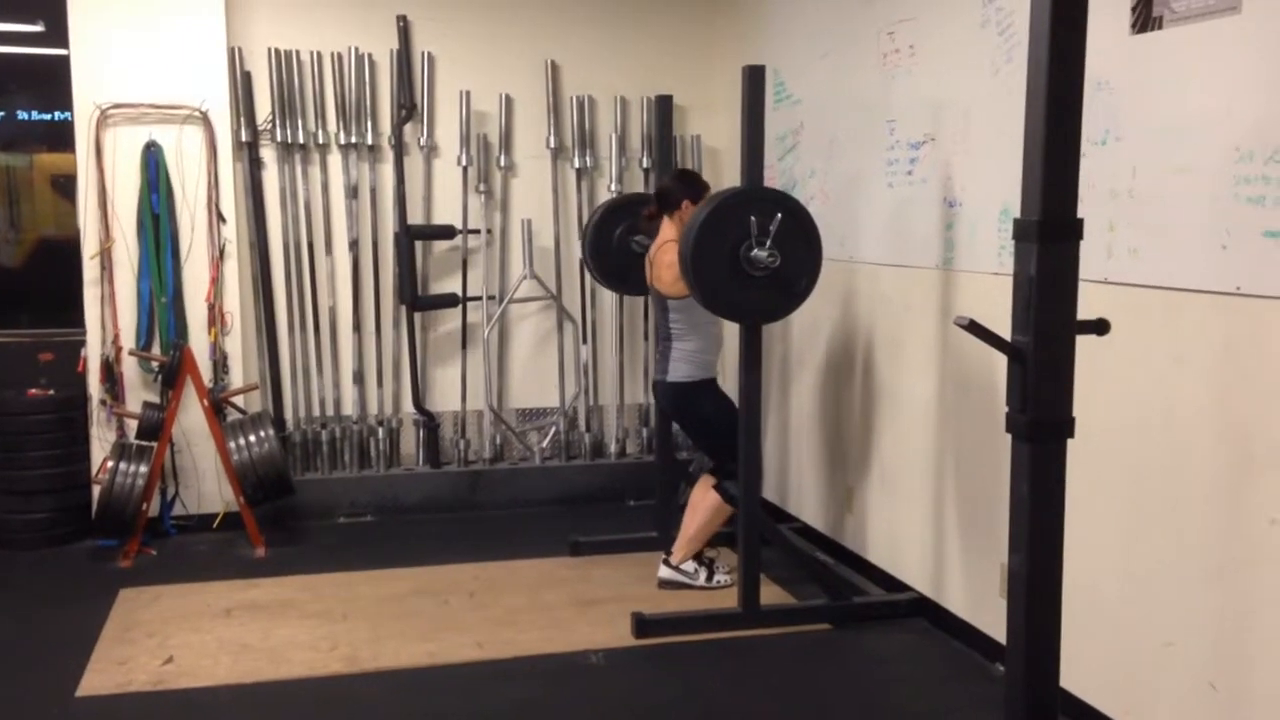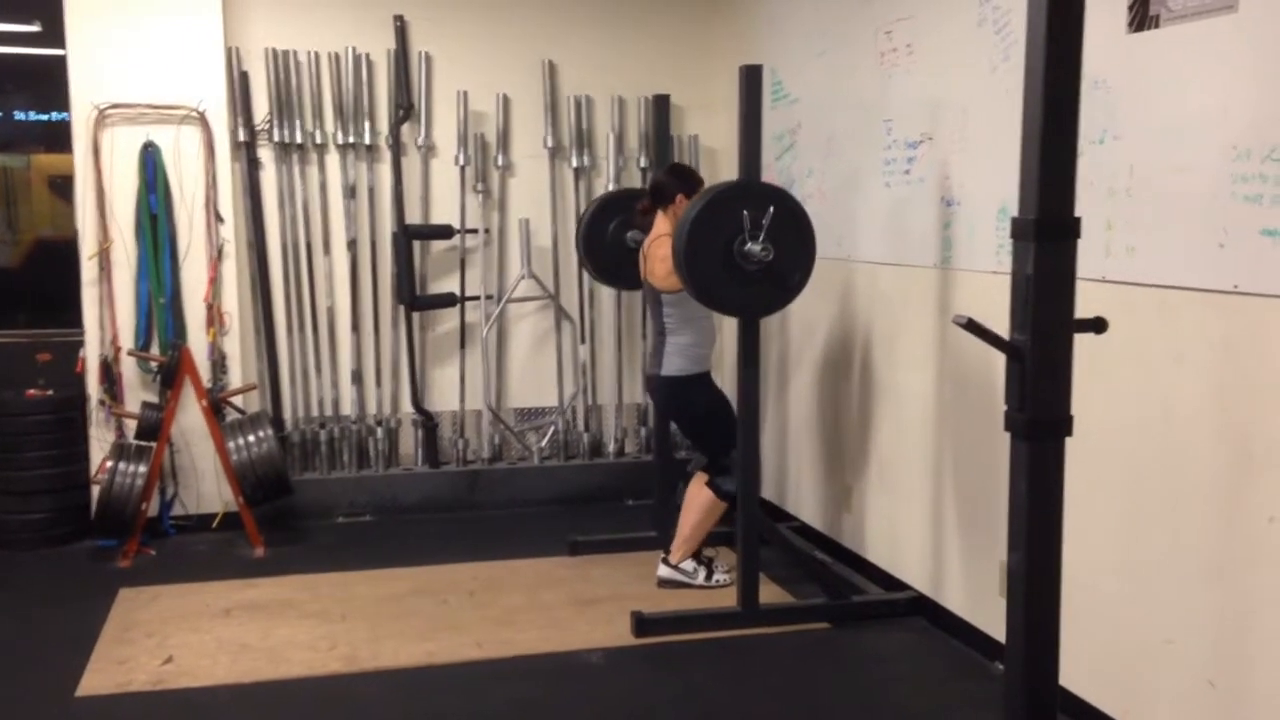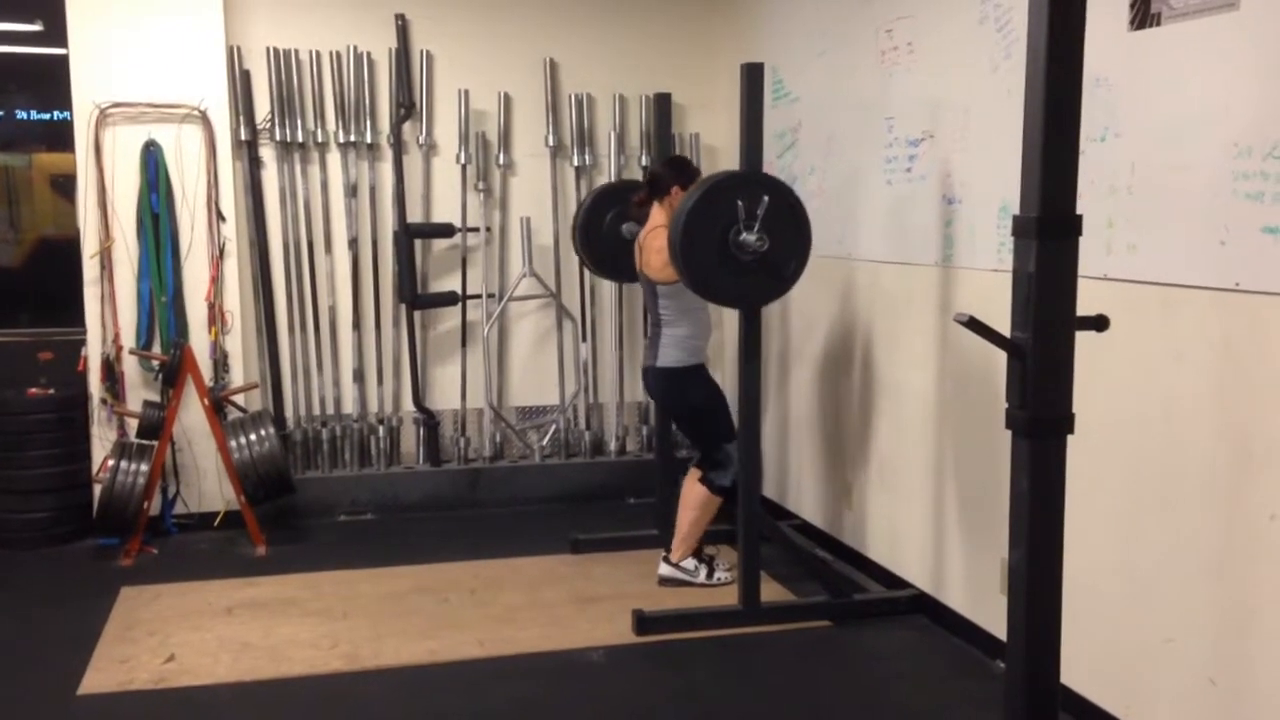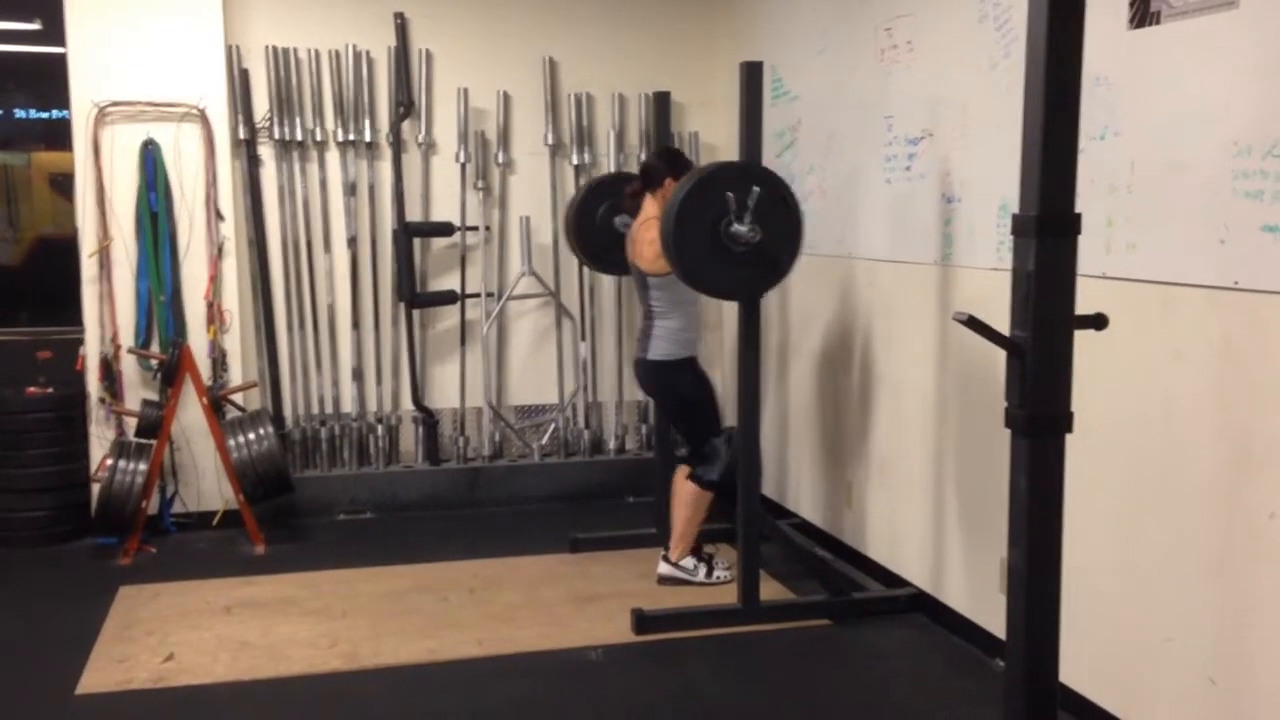
dt=0.1s
person 1, frame 1
left shoulder: (659, 251)
right shoulder: (676, 257)
left hip: (674, 379)
right hip: (689, 383)
left knee: (724, 464)
right knee: (738, 472)
left ankle: (686, 550)
right ankle: (679, 563)
person 1, frame 2
left shoulder: (652, 245)
right shoulder: (670, 252)
left hip: (669, 374)
right hip: (683, 377)
left knee: (719, 461)
right knee: (732, 468)
left ankle: (685, 550)
right ankle: (678, 562)
person 1, frame 3
left shoulder: (648, 237)
right shoulder: (665, 243)
left hip: (664, 366)
right hip: (679, 369)
left knee: (709, 456)
right knee: (722, 461)
left ankle: (684, 549)
right ankle: (679, 561)
person 1, frame 4
left shoulder: (640, 229)
right shoulder: (656, 234)
left hip: (656, 359)
right hip: (670, 362)
left knee: (701, 451)
right knee: (710, 455)
left ankle: (681, 547)
right ankle: (678, 560)
